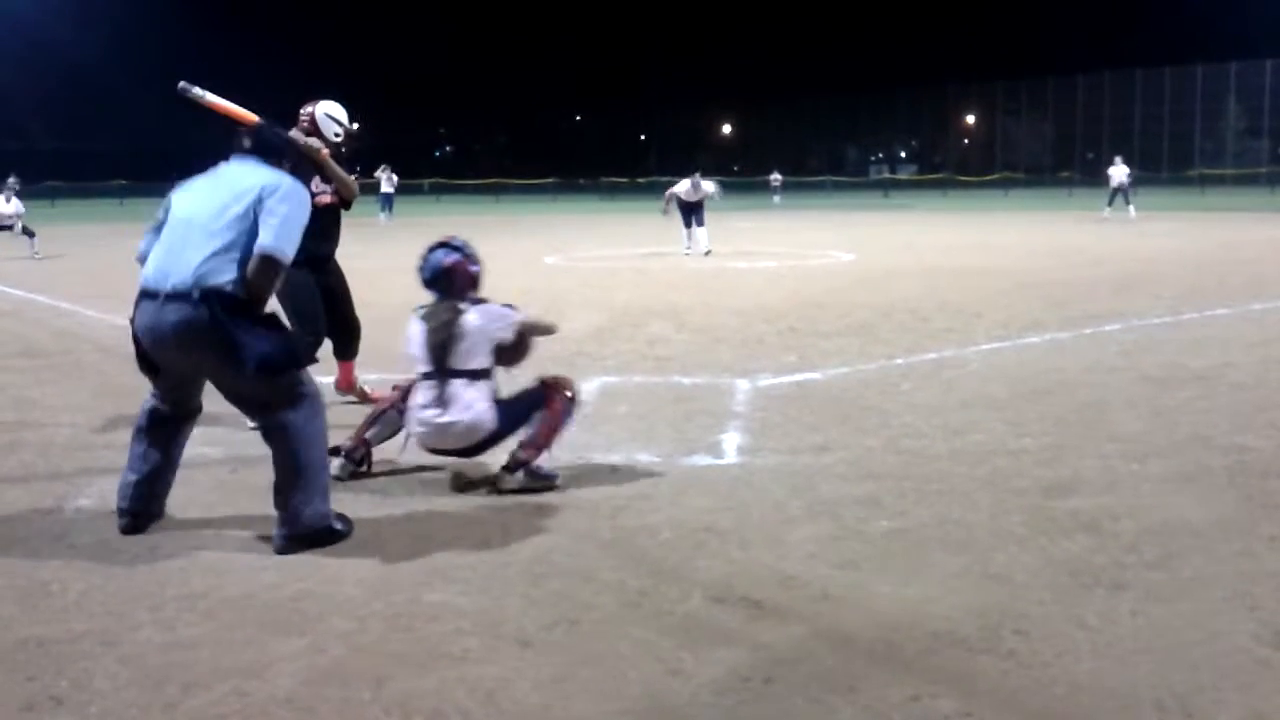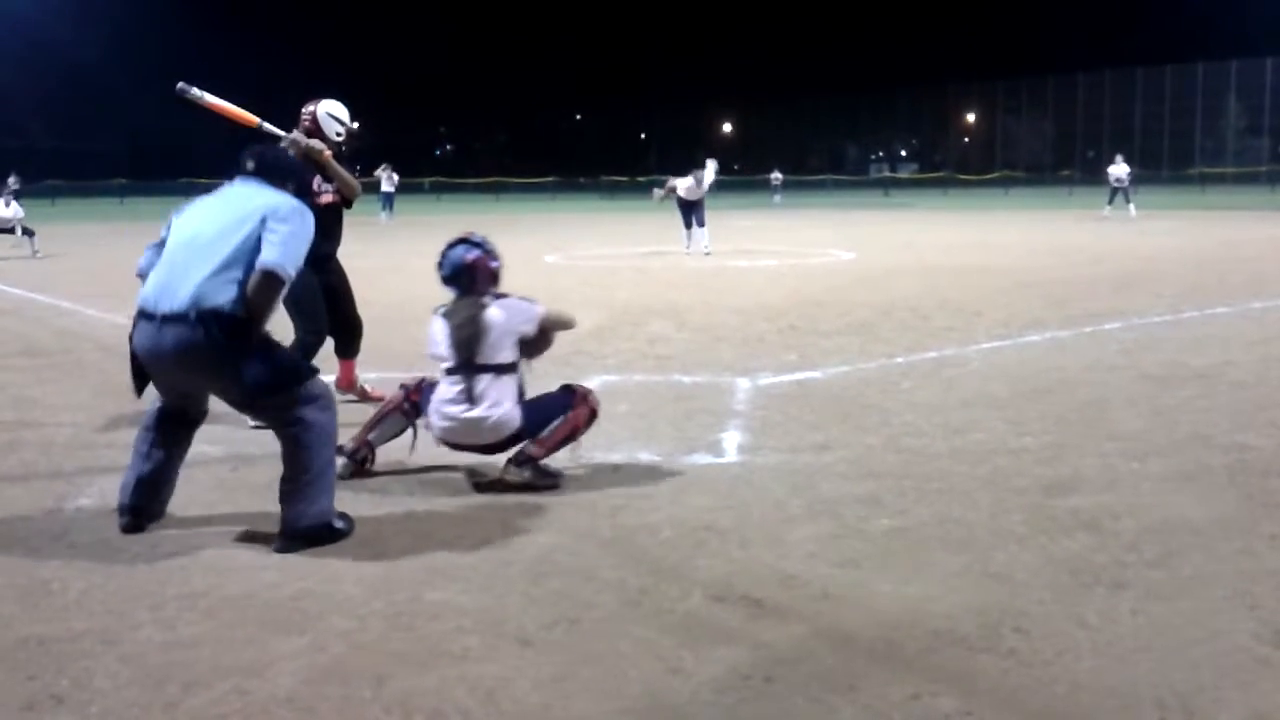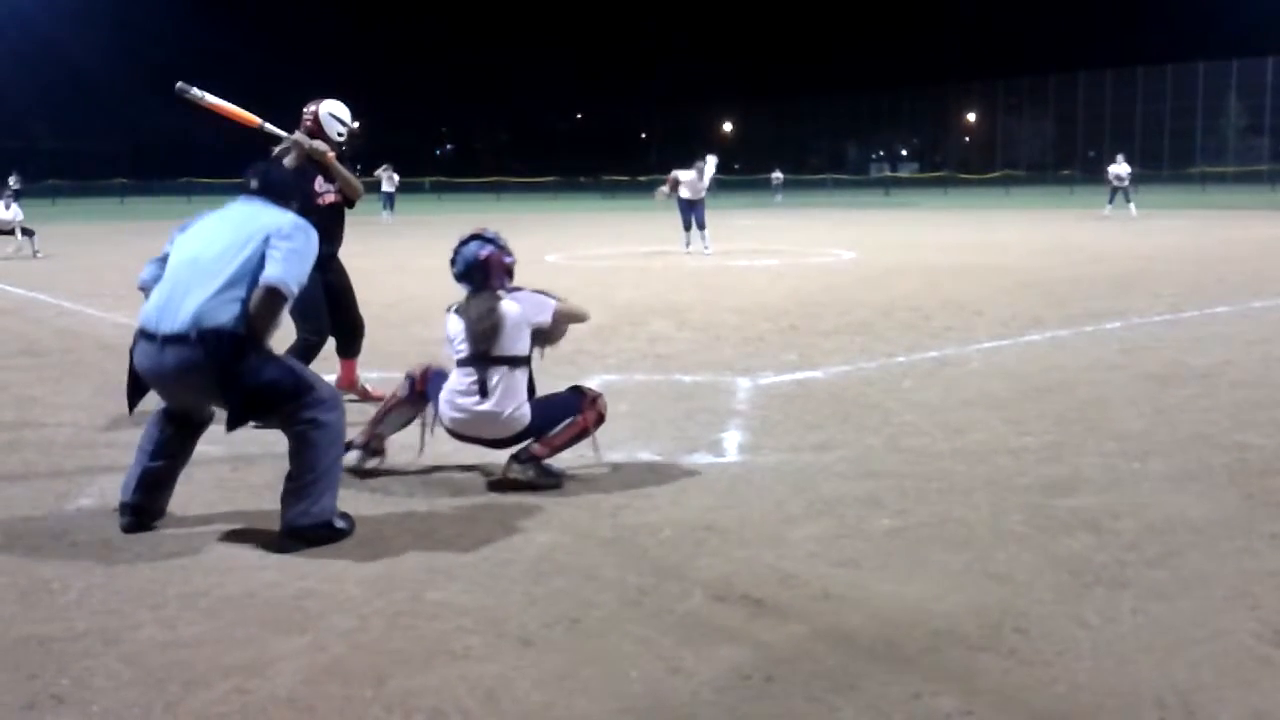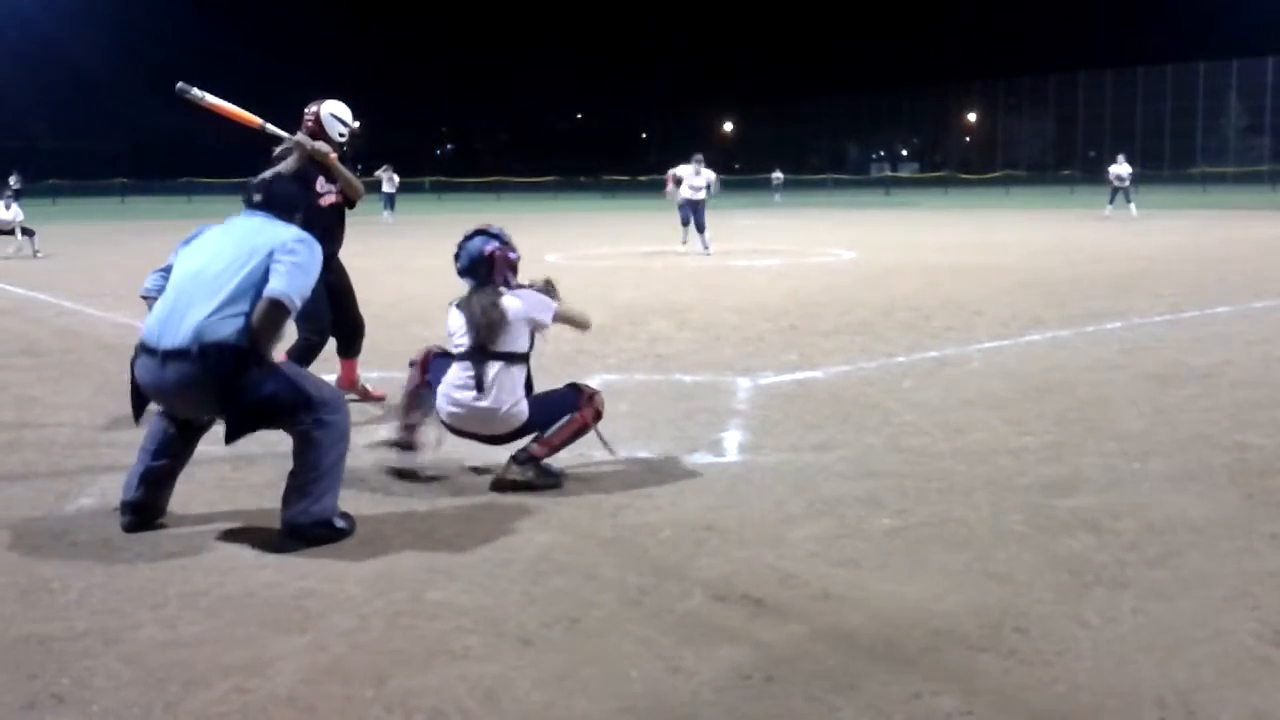
dt=0.1s
person 1, frame 1
left shoulder: (192, 184)
right shoulder: (285, 186)
left elbow: (147, 250)
right elbow: (269, 259)
right wrist: (250, 313)
left hip: (149, 314)
right hip: (207, 315)
left knee: (168, 408)
right knee: (295, 405)
left ankle: (137, 507)
right ankle: (306, 521)
person 1, frame 2
left shoulder: (199, 204)
right shoulder: (289, 207)
left elbow: (147, 267)
right elbow: (270, 275)
right wrist: (249, 331)
left hip: (149, 332)
right hip: (206, 332)
left knee: (178, 408)
right knee: (309, 405)
left ankle: (137, 507)
right ankle: (308, 521)
person 1, frame 3
left shoulder: (203, 221)
right shoulder: (293, 226)
left elbow: (149, 279)
right elbow: (273, 292)
right wrist: (251, 347)
left hip: (147, 352)
right hip: (206, 350)
left knee: (183, 409)
right knee: (321, 408)
left ankle: (138, 507)
right ankle: (309, 521)
person 1, frame 4
left shoulder: (208, 233)
right shoulder: (297, 240)
left elbow: (153, 290)
right elbow: (276, 304)
right wrist: (255, 359)
left hip: (150, 364)
right hip: (207, 365)
left knee: (186, 408)
right knee: (325, 409)
left ankle: (139, 505)
right ankle: (310, 520)
person 2, frame 1
left shoulder: (331, 162)
left elbow: (351, 192)
left wrist: (324, 159)
left hip: (323, 260)
right hip: (291, 263)
left knee: (348, 327)
right knee: (310, 336)
left ankle: (347, 382)
person 2, frame 2
left shoulder: (332, 160)
left elbow: (353, 192)
left wrist: (325, 158)
right wrist: (292, 153)
left hip: (325, 260)
left knee: (349, 325)
right knee: (312, 334)
left ankle: (348, 382)
person 2, frame 3
left shoulder: (333, 161)
left elbow: (356, 193)
left wrist: (329, 161)
left hip: (327, 259)
left knee: (351, 324)
right knee: (315, 332)
left ankle: (349, 381)
person 2, frame 4
left shoulder: (333, 161)
right shoulder: (293, 158)
left elbow: (357, 194)
left wrist: (331, 162)
left hip: (327, 259)
left knee: (351, 324)
right knee: (316, 332)
left ankle: (349, 380)
person 3, frame 1
left shoulder: (419, 320)
right shoulder: (486, 314)
right elbow: (549, 328)
right wrist: (517, 327)
left hip: (425, 434)
right hip: (475, 433)
left knee: (407, 392)
right knee: (561, 387)
left ankle: (351, 453)
right ankle: (518, 468)
person 3, frame 2
left shoulder: (441, 318)
right shoulder: (508, 308)
right elbow: (567, 322)
right wrist: (538, 324)
left hip: (445, 429)
right hip: (499, 430)
left knee: (415, 390)
right knee: (584, 399)
left ankle: (355, 452)
right ankle: (523, 464)
person 3, frame 3
left shoulder: (454, 314)
right shoulder: (523, 301)
right elbow: (581, 315)
left hip: (455, 420)
right hip: (506, 425)
left knee: (423, 376)
right knee: (593, 403)
left ankle: (367, 444)
right ankle: (526, 462)
person 3, frame 4
left shoulder: (457, 309)
right shoulder: (525, 300)
right elbow: (583, 322)
right wrist: (553, 306)
left hip: (452, 415)
right hip: (506, 422)
left knee: (429, 358)
right knee: (591, 400)
left ankle: (406, 435)
right ankle: (526, 462)
